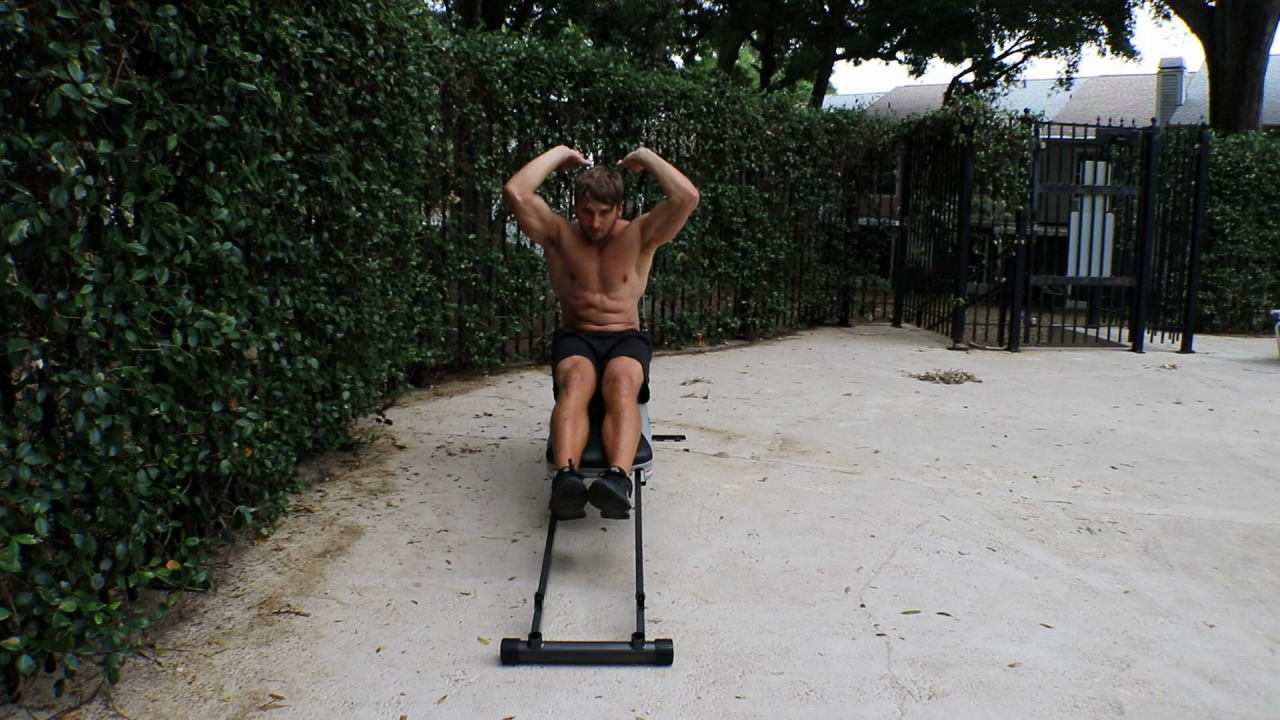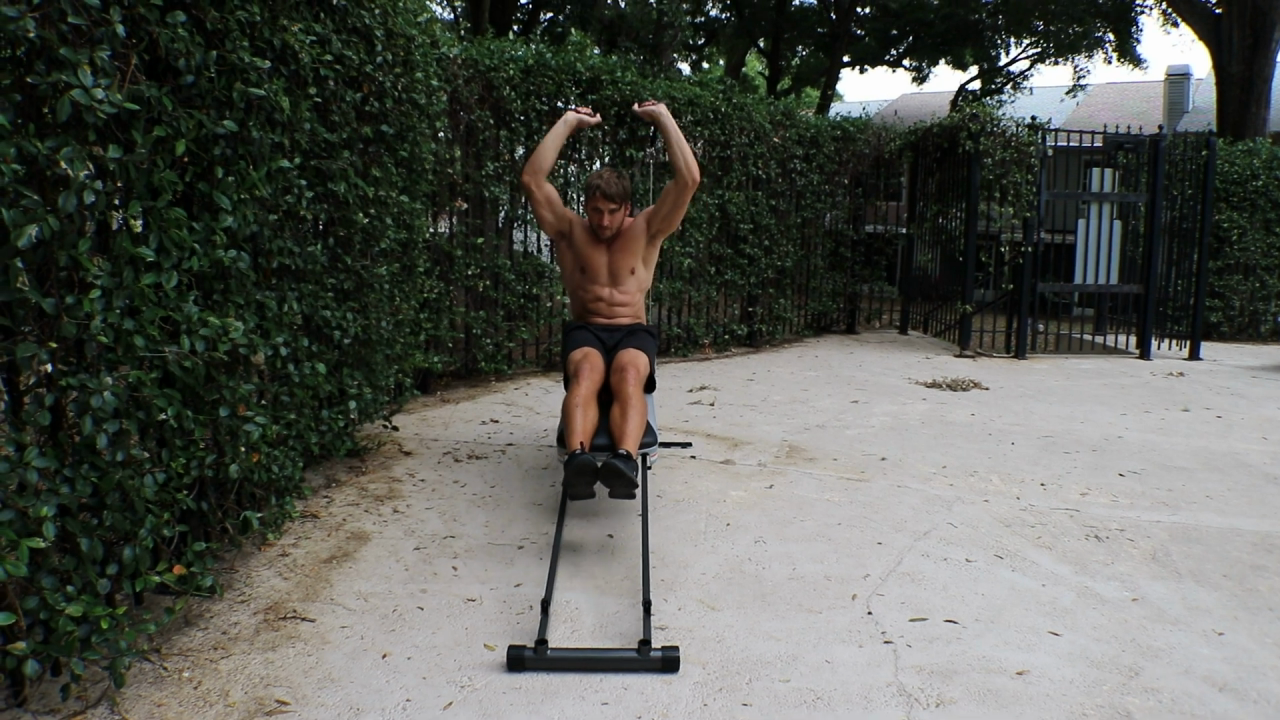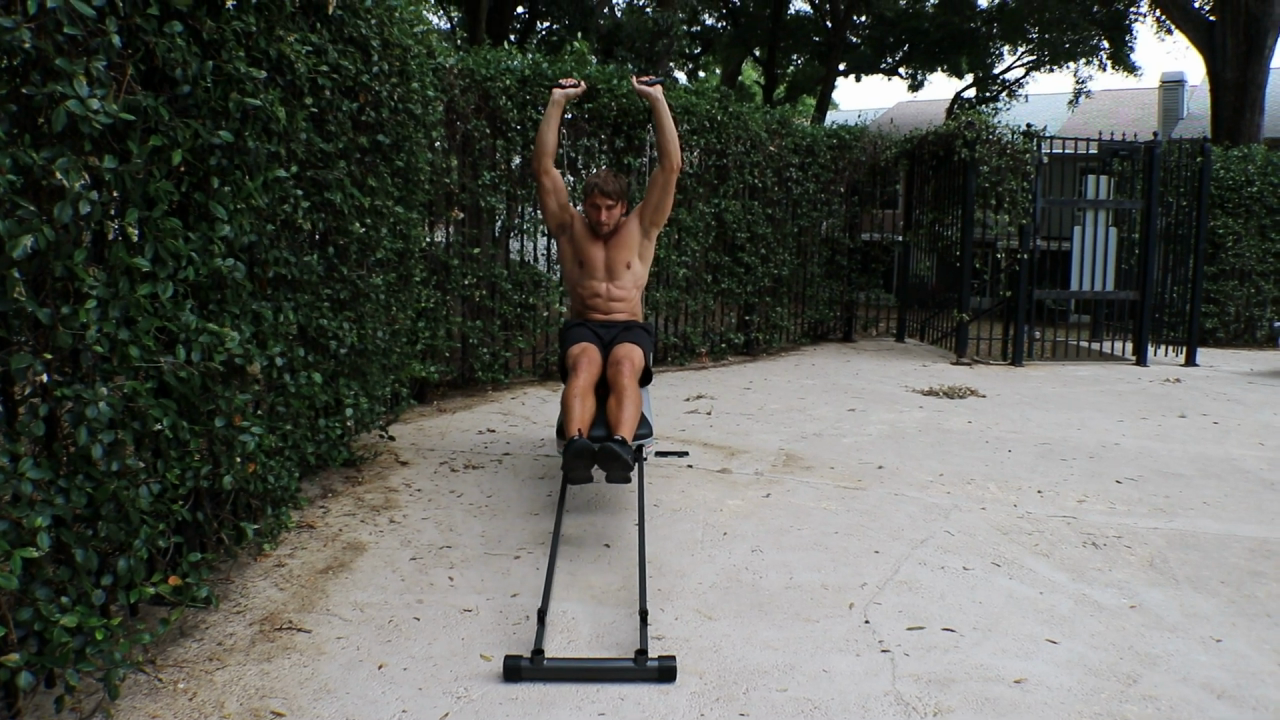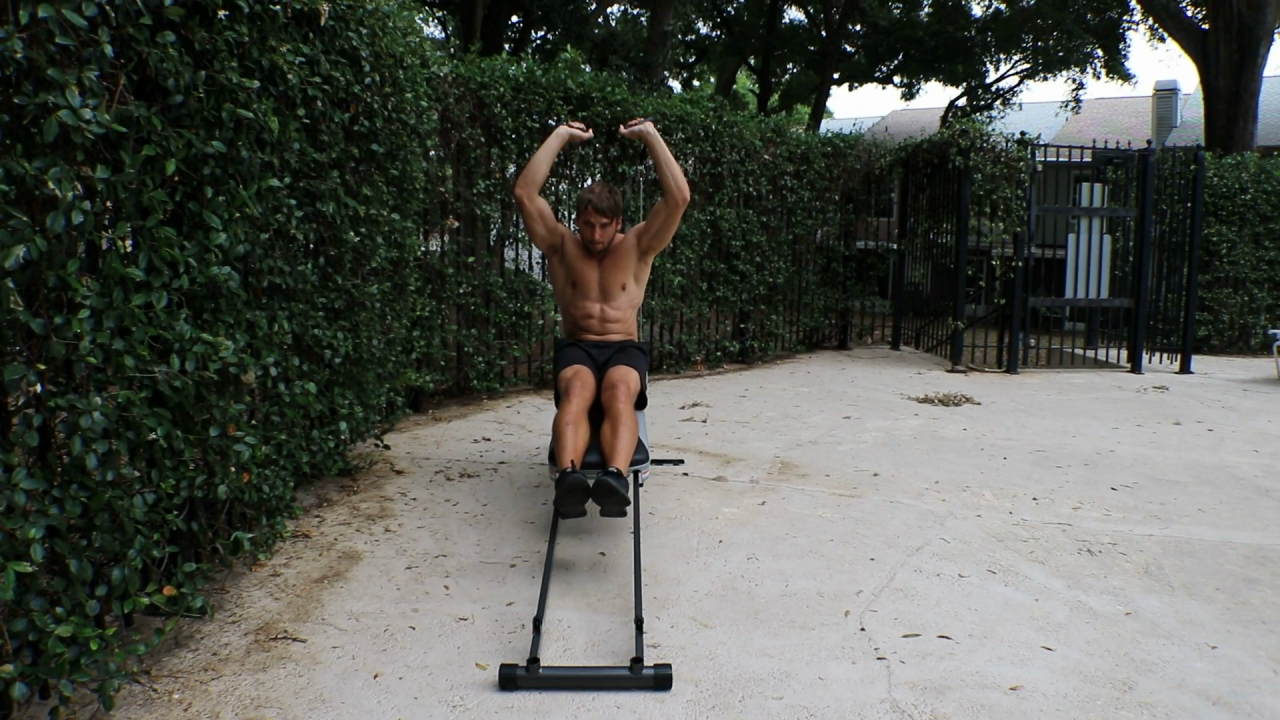
dt=0.5s
person 1, frame 1
left shoulder: (640, 234)
right shoulder: (558, 232)
left elbow: (688, 197)
right elbow: (515, 192)
left wrist: (646, 157)
right wrist: (560, 153)
left hip: (627, 338)
right hip: (575, 336)
left knee: (620, 386)
right knee: (575, 384)
left ankle: (618, 479)
right ankle: (565, 478)
person 1, frame 2
left shoulder: (646, 230)
right shoulder: (568, 229)
left elbow: (689, 179)
right elbow: (531, 180)
left wrist: (663, 117)
right wrist: (568, 122)
left hip: (634, 332)
right hip: (585, 331)
left knee: (627, 373)
right knee: (586, 372)
left ankle: (625, 460)
right ankle: (577, 458)
person 1, frame 3
left shoulder: (641, 229)
right shoulder: (569, 229)
left elbow: (670, 167)
right elbow: (544, 168)
left wrist: (656, 100)
right wrist: (557, 102)
left hip: (630, 329)
right hip: (582, 328)
left knee: (622, 367)
right knee: (584, 366)
left ankle: (621, 447)
right ankle: (576, 446)
person 1, frame 4
left shoulder: (637, 247)
right shoulder: (561, 246)
left elbow: (678, 198)
right elbow: (524, 194)
left wrist: (650, 135)
right wrist: (561, 136)
left hip: (625, 348)
right hip: (576, 347)
left knee: (618, 390)
right knee: (577, 389)
left ankle: (615, 478)
right ankle: (568, 477)
